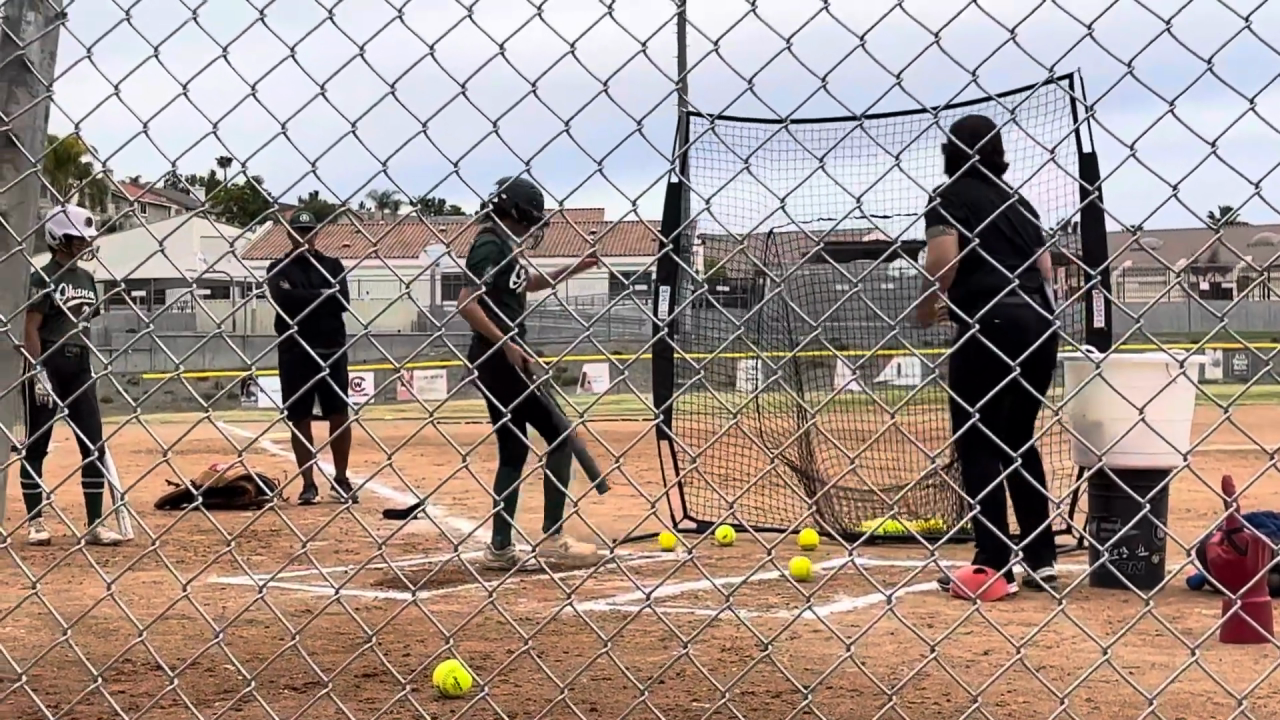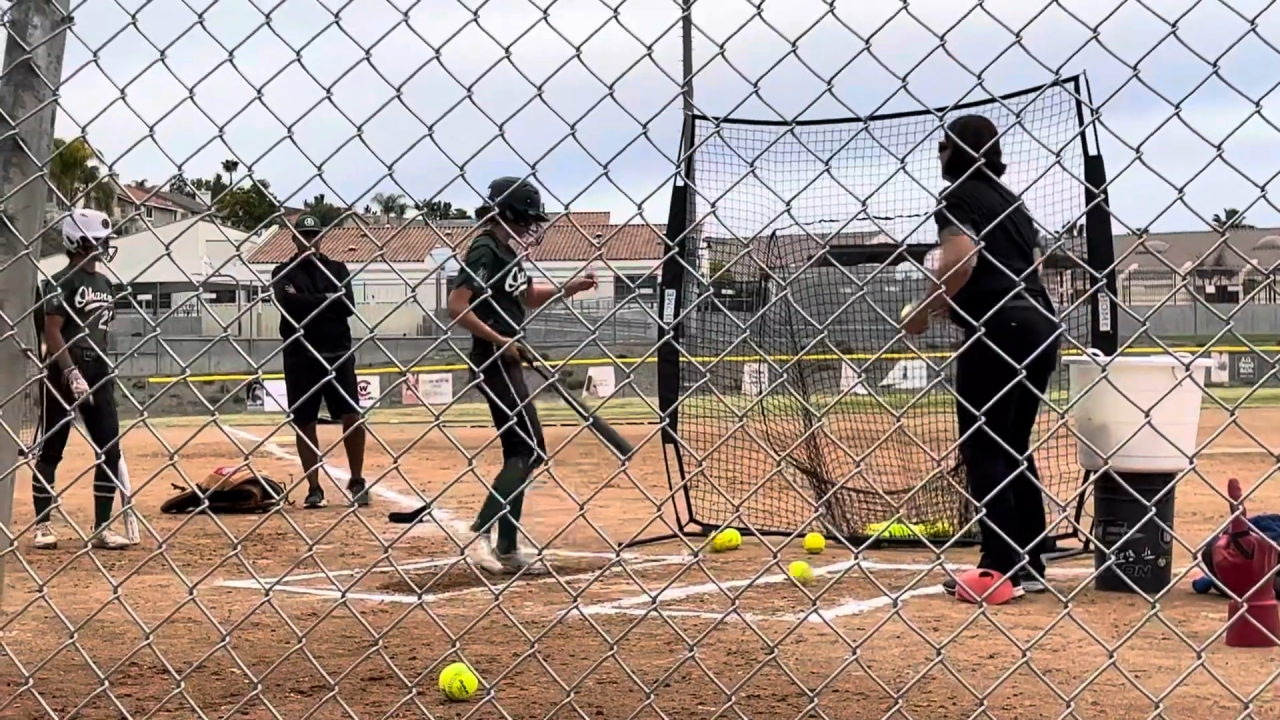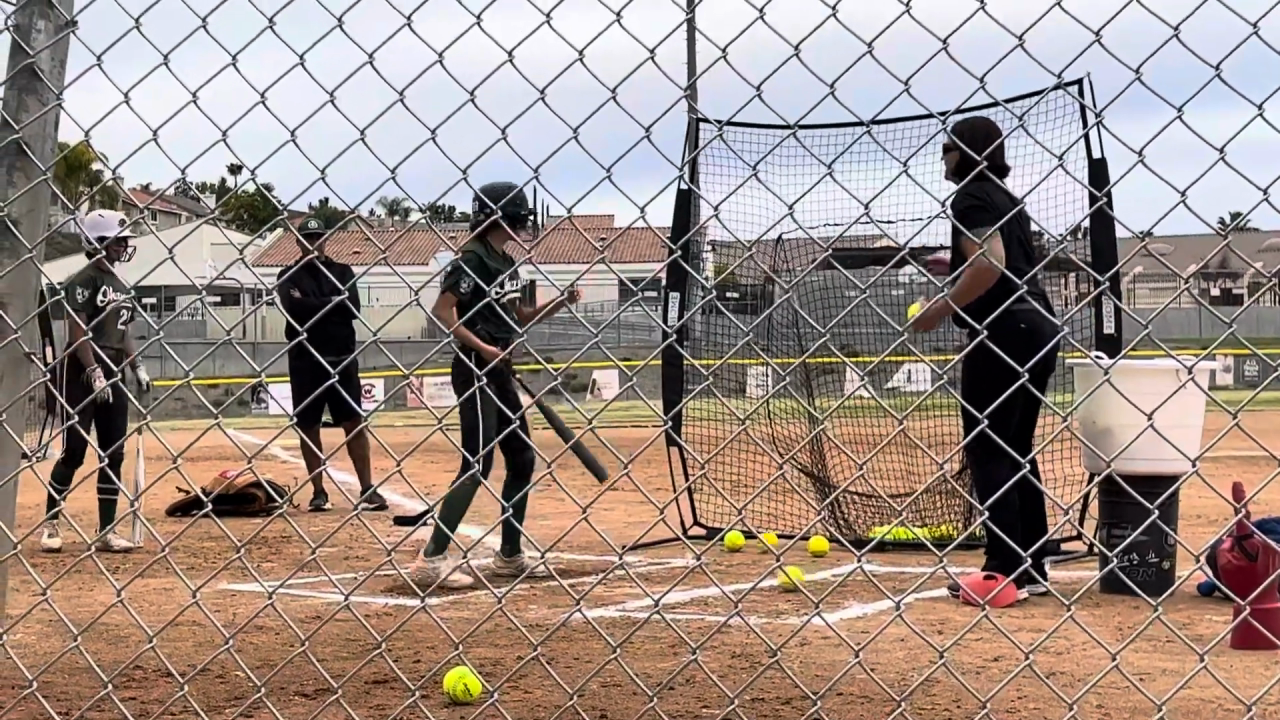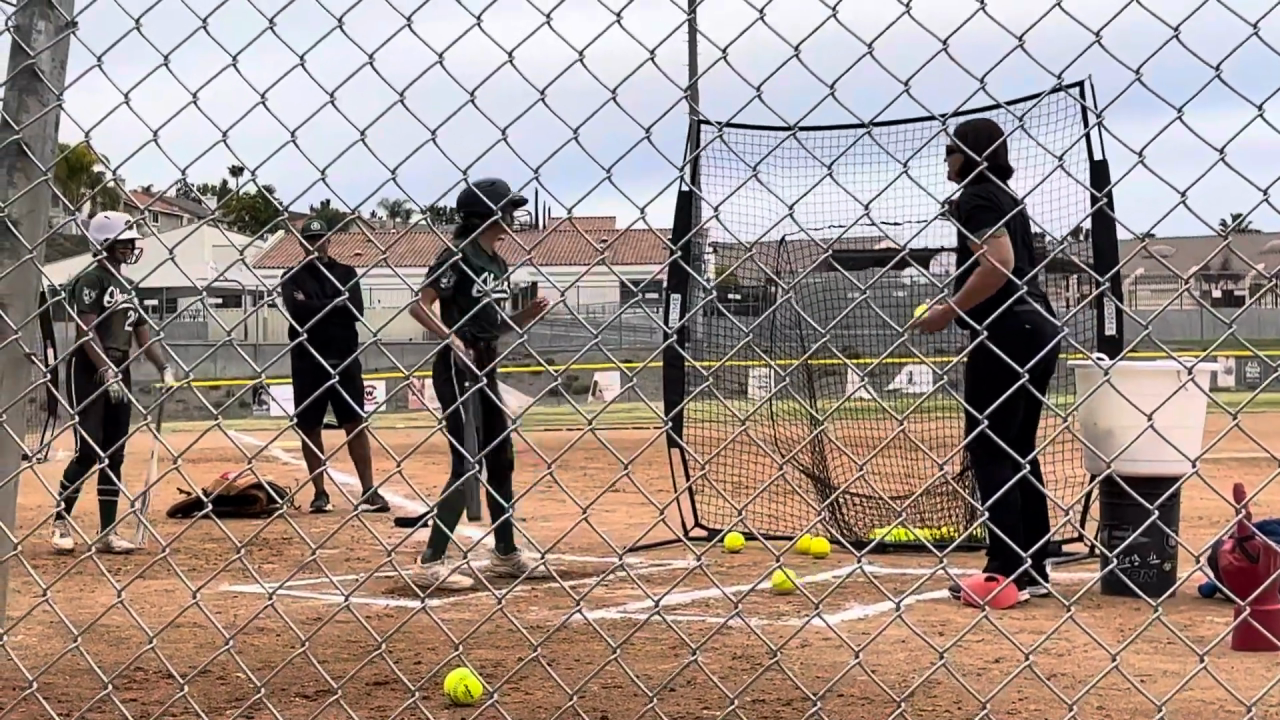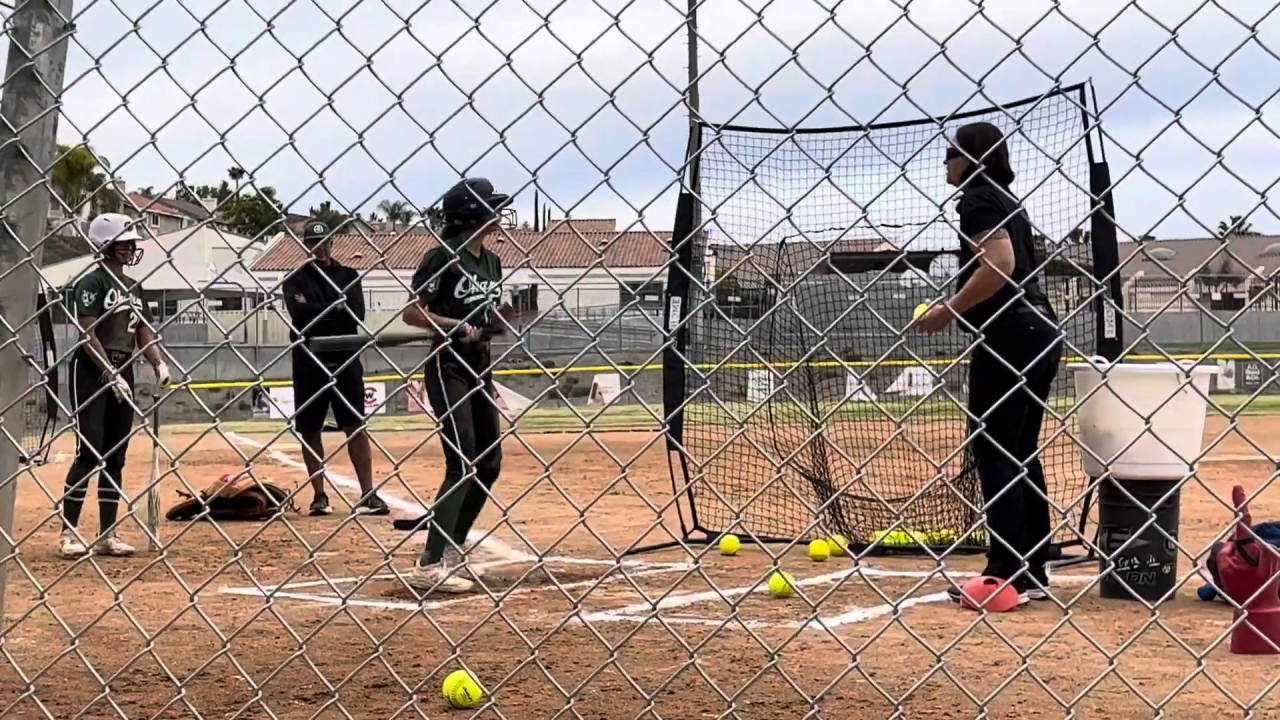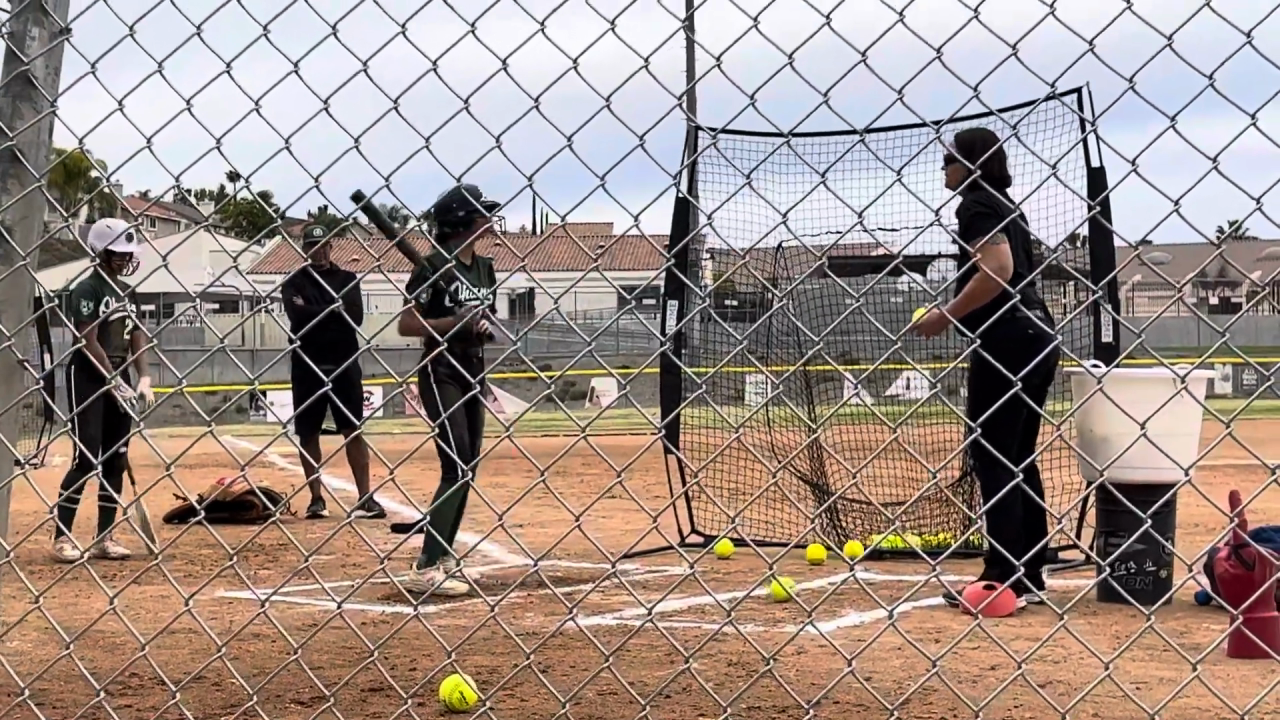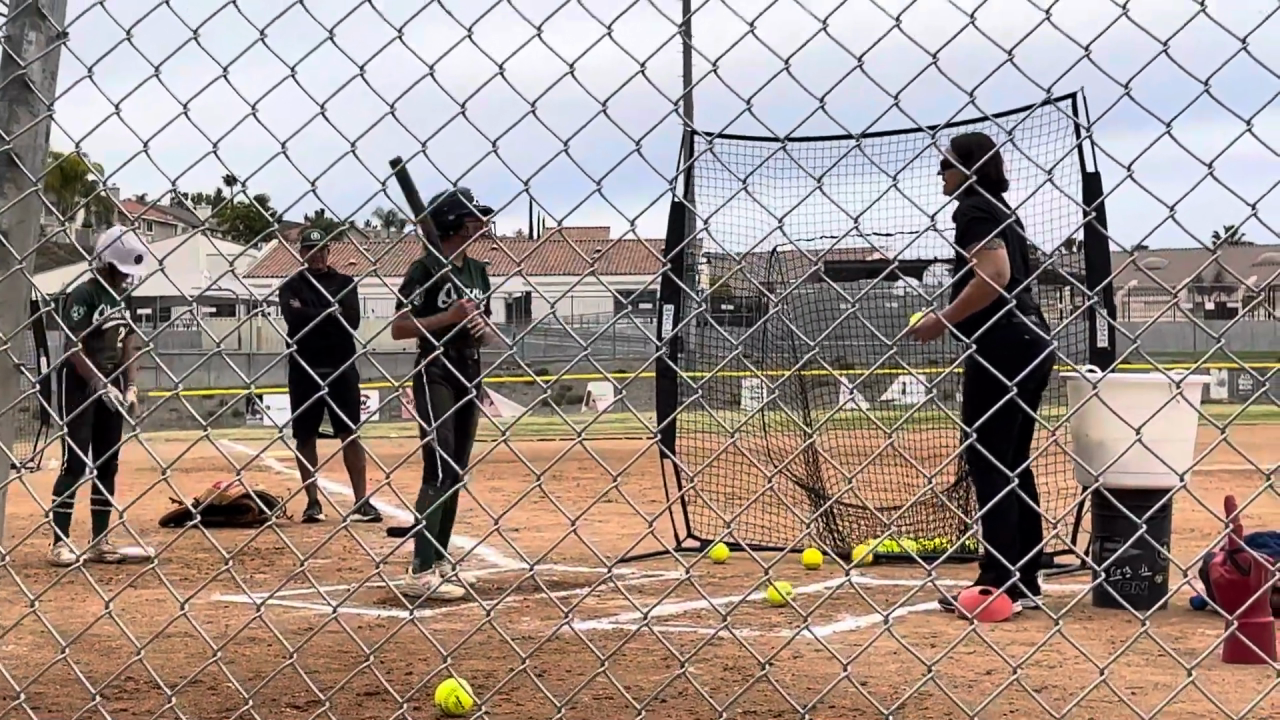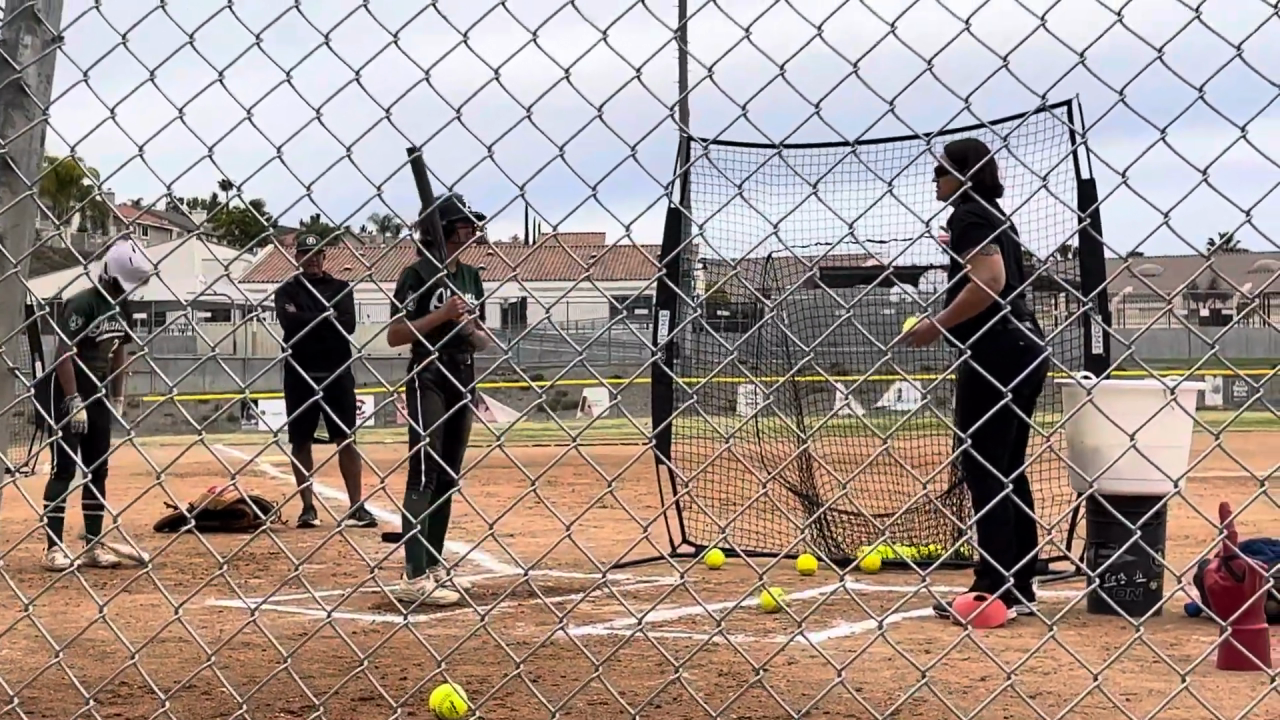
dt=0.2s
person 1, frame 1
left shoulder: (949, 195)
right shoulder: (1016, 200)
left elbow: (943, 261)
right elbow: (1045, 270)
left wrist: (927, 306)
left hip: (991, 327)
right hip: (1037, 323)
left knee: (978, 446)
right knee: (1018, 443)
left ankle: (995, 566)
right ankle: (1040, 559)
person 1, frame 2
left shoulder: (958, 195)
right shoulder: (1010, 199)
left elbow: (961, 263)
left wrist: (925, 309)
left hip: (998, 331)
right hip: (1038, 325)
left knee: (983, 449)
right knee: (1014, 448)
left ankle: (998, 571)
right ankle: (1029, 565)
person 1, frame 3
left shoulder: (970, 197)
right shoulder: (1007, 199)
left elbow: (990, 266)
left wrist: (941, 308)
right wrist: (957, 265)
left hip: (1003, 332)
right hip: (1038, 327)
left knee: (988, 451)
right knee: (1016, 451)
left ankle: (1005, 573)
right ankle: (1031, 567)
person 1, frame 4
left shoulder: (977, 196)
right shoulder: (1005, 197)
left elbow: (1000, 265)
left wrist: (947, 310)
left hip: (1006, 332)
right hip: (1038, 329)
left knee: (990, 451)
right knee: (1019, 451)
left ankle: (1007, 573)
right ankle: (1032, 569)
person 1, frame 5
left shoulder: (978, 198)
right shoulder: (1005, 199)
left elbow: (999, 265)
left wrist: (947, 310)
left hip: (1009, 335)
right hip: (1038, 331)
left knee: (994, 453)
right knee: (1020, 453)
left ankle: (1008, 575)
right ankle: (1032, 571)
person 1, frame 6
left shoulder: (977, 204)
right shoulder: (1005, 205)
left elbow: (998, 270)
left wrist: (946, 314)
left hip: (1006, 339)
right hip: (1034, 335)
left knee: (992, 458)
right knee: (1018, 458)
left ankle: (1005, 580)
right ankle: (1029, 576)
person 1, frame 7
left shoulder: (974, 209)
right shoulder: (1001, 210)
left elbow: (995, 277)
left wrist: (942, 320)
left hip: (1001, 345)
right hip: (1028, 341)
left knee: (987, 463)
right knee: (1012, 464)
left ankle: (1000, 585)
right ankle: (1023, 581)
person 1, frame 8
left shoulder: (970, 214)
right shoulder: (994, 214)
left elbow: (990, 281)
left wrist: (937, 324)
left hip: (996, 350)
right hip: (1023, 347)
left knee: (983, 468)
right knee: (1008, 469)
left ankle: (995, 590)
right ankle: (1018, 586)
person 2, frame 1
left shoulder: (502, 247)
right shoulder: (491, 247)
left elbow: (524, 285)
right elbow: (468, 305)
left wrist: (571, 270)
right wrist: (507, 343)
left hip: (494, 360)
right hip: (500, 358)
left knee: (515, 451)
right knee: (557, 439)
left ankle: (501, 546)
right ankle: (552, 537)
person 2, frame 2
left shoulder: (510, 252)
right shoulder: (484, 252)
left elbow: (526, 300)
right elbow: (455, 308)
left wrist: (571, 287)
right wrist: (500, 340)
left hip: (508, 362)
right hip: (495, 362)
left knee: (519, 454)
right knee: (531, 452)
left ankle: (505, 550)
right ankle: (479, 533)
person 2, frame 3
left shoulder: (508, 262)
right shoulder: (472, 258)
right elbow: (442, 312)
left wrist: (553, 305)
right wrist: (481, 346)
left hip: (500, 371)
right hip: (475, 370)
left knee: (522, 460)
right knee: (477, 464)
left ankle: (510, 555)
right ankle: (432, 557)
person 2, frame 4
left shoulder: (498, 263)
right shoulder: (457, 255)
right elbow: (420, 306)
left wrist: (525, 315)
right wrist: (450, 338)
left hip: (485, 369)
right hip: (456, 369)
left knee: (502, 460)
right knee: (467, 465)
left ankle: (505, 553)
right ankle: (430, 563)
person 2, frame 5
left shoulder: (492, 261)
right shoulder: (441, 257)
right elbow: (411, 314)
left wrist: (500, 320)
right wrist: (454, 325)
left hip: (480, 367)
right hip: (447, 368)
left knee: (488, 465)
right knee: (463, 466)
left ankle: (451, 548)
right ankle: (428, 565)
person 2, frame 6
left shoulder: (485, 267)
right shoulder: (432, 266)
right elbow: (406, 325)
left wrist: (488, 327)
right wrist: (453, 322)
left hip: (474, 372)
right hip: (441, 373)
left knee: (467, 471)
right knee: (456, 470)
left ankle: (444, 558)
right ankle: (424, 568)
person 2, frame 7
left shoulder: (478, 271)
right shoulder: (425, 268)
right elbow: (398, 329)
left wrist: (480, 326)
right wrist: (450, 315)
left hip: (469, 374)
right hip: (435, 374)
left knee: (456, 473)
right knee: (436, 472)
left ankle: (439, 562)
right ankle: (420, 573)
person 2, frame 8
left shoulder: (471, 277)
right shoulder: (418, 273)
left elbow: (483, 341)
right elbow: (394, 336)
left wrist: (470, 326)
right wrist: (442, 315)
left hip: (462, 379)
right hip: (427, 379)
left knee: (449, 478)
right knee: (424, 476)
left ankle: (434, 565)
right ankle: (413, 578)
person 3, frame 1
left shoulder: (87, 278)
right shoulder: (44, 278)
right elbow: (30, 330)
right wrist: (39, 373)
left hip: (80, 367)
right hip: (48, 367)
left knee: (95, 446)
right knee: (36, 447)
left ankle: (95, 524)
right ankle: (35, 522)
person 3, frame 2
left shoulder: (104, 282)
right shoulder: (63, 280)
right elbow: (52, 332)
right wrist: (72, 374)
left hip: (97, 372)
right hip: (65, 372)
left knee: (110, 451)
right knee: (51, 450)
left ankle: (102, 528)
right ankle: (42, 525)
person 3, frame 3
left shoulder: (122, 284)
right shoulder: (84, 279)
right elbow: (77, 332)
left wrist: (138, 368)
right wrist: (94, 372)
left hip: (112, 373)
right hip: (82, 372)
left knee: (113, 454)
right knee: (74, 452)
left ankle: (106, 531)
right ankle: (51, 524)
person 3, frame 4
left shoulder: (129, 286)
right shoulder: (90, 279)
left elbow: (142, 334)
right elbow: (86, 332)
left wrist: (164, 368)
right wrist: (106, 373)
left hip: (120, 373)
right hip: (89, 372)
left knee: (113, 455)
right knee: (88, 451)
left ankle: (106, 532)
right ankle: (61, 523)
person 3, frame 5
left shoulder: (133, 287)
right shoulder: (91, 283)
left elbow: (144, 333)
right elbow: (88, 335)
left wrist: (160, 364)
right wrist: (111, 375)
left hip: (122, 375)
right hip: (92, 373)
left knee: (115, 456)
right knee: (89, 452)
left ankle: (107, 535)
right ankle: (68, 531)
person 3, frame 6
left shoulder: (127, 292)
right shoulder: (87, 289)
left elbow: (137, 338)
right elbow: (86, 343)
left wrist: (144, 377)
right wrist: (115, 382)
left hip: (119, 382)
right hip: (88, 379)
left knee: (115, 462)
right knee: (86, 459)
left ankle: (104, 538)
right ankle: (62, 538)
person 3, frame 7
left shoulder: (122, 297)
right shoulder: (83, 294)
right elbow: (72, 348)
left wrist: (130, 387)
right wrist: (100, 385)
left hip: (108, 388)
right hip: (79, 385)
left knee: (107, 465)
right knee: (75, 463)
left ankle: (99, 541)
right ankle: (59, 543)
person 3, frame 8
left shoulder: (122, 308)
right shoulder: (82, 303)
right elbow: (64, 356)
left wrist: (117, 398)
right wrist: (73, 403)
left hip: (95, 392)
right hip: (64, 391)
left knee: (97, 469)
right knee: (65, 468)
left ankle: (94, 547)
right ankle: (53, 549)
person 4, frame 1
left shoulder: (332, 265)
right shoulder: (279, 268)
left elbow: (343, 302)
right elbow: (283, 299)
left wrist: (303, 301)
right wrist: (321, 296)
left hip: (331, 349)
right hip: (296, 352)
left knee: (340, 416)
right knee: (299, 419)
left ankle: (340, 480)
right ankle: (308, 484)
person 4, frame 2
left shoulder: (337, 269)
right shoulder: (285, 272)
left elbow: (347, 306)
right elbow: (289, 303)
left wrist: (308, 305)
right wrist: (327, 300)
left hip: (338, 353)
right hip: (301, 356)
left knee: (353, 417)
right knee: (305, 423)
left ankle: (357, 481)
right ankle: (314, 488)
person 4, frame 3
left shoulder: (343, 272)
right shoulder: (289, 276)
left elbow: (353, 309)
right elbow: (295, 307)
left wrist: (315, 310)
right wrist: (333, 304)
left hip: (342, 357)
right hip: (306, 360)
left knee: (355, 423)
right knee: (308, 426)
left ankle: (367, 491)
right ankle: (319, 492)
person 4, frame 4
left shoulder: (346, 273)
right shoulder: (293, 277)
left elbow: (356, 311)
right elbow: (298, 310)
left wrist: (318, 311)
right wrist: (335, 305)
left hip: (344, 359)
right hip: (308, 361)
left knee: (356, 424)
right knee: (310, 428)
left ankle: (368, 492)
right ankle: (320, 493)
person 4, frame 5
left shoulder: (349, 275)
right shoulder: (294, 279)
left elbow: (357, 314)
right elbow: (300, 313)
left wrist: (319, 313)
right wrist: (336, 308)
left hip: (345, 361)
right hip: (309, 363)
left knee: (356, 427)
right knee: (310, 431)
left ankle: (368, 494)
right ankle: (319, 495)
person 4, frame 6
left shoulder: (348, 279)
right shoulder: (294, 282)
left elbow: (355, 316)
right elbow: (298, 315)
left wrist: (316, 316)
right wrist: (335, 311)
left hip: (344, 365)
right hip: (308, 366)
left knee: (354, 430)
right knee: (308, 434)
left ankle: (365, 498)
right ankle: (316, 498)
person 4, frame 7
left shoulder: (345, 283)
right shoulder: (291, 286)
left elbow: (352, 320)
right elbow: (295, 318)
left wrist: (313, 319)
right wrist: (332, 315)
left hip: (341, 368)
right hip: (305, 370)
left knee: (351, 435)
right knee: (305, 437)
left ankle: (361, 502)
right ankle: (313, 502)
person 4, frame 8
left shoulder: (341, 288)
right shoulder: (287, 291)
left elbow: (348, 325)
right elbow: (290, 322)
left wrist: (309, 322)
right wrist: (327, 319)
left hip: (336, 373)
right hip: (300, 374)
left knee: (347, 440)
right knee: (300, 442)
left ankle: (356, 507)
right ankle: (308, 507)
